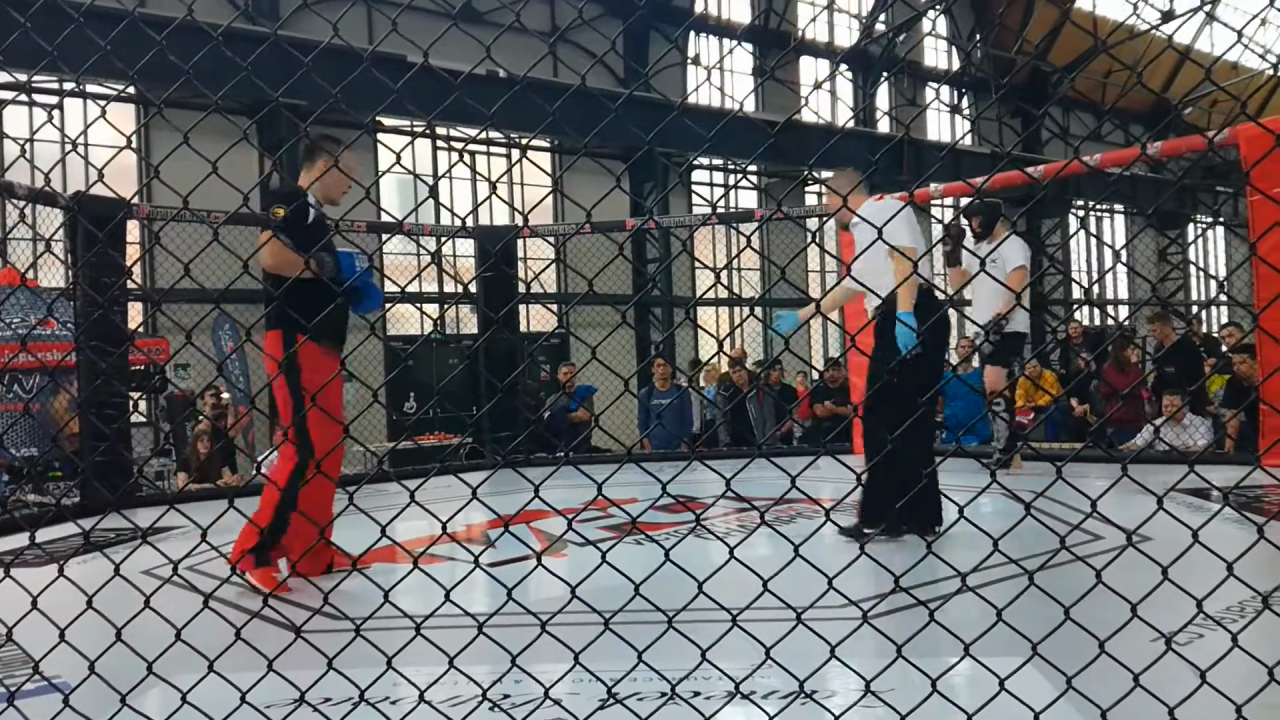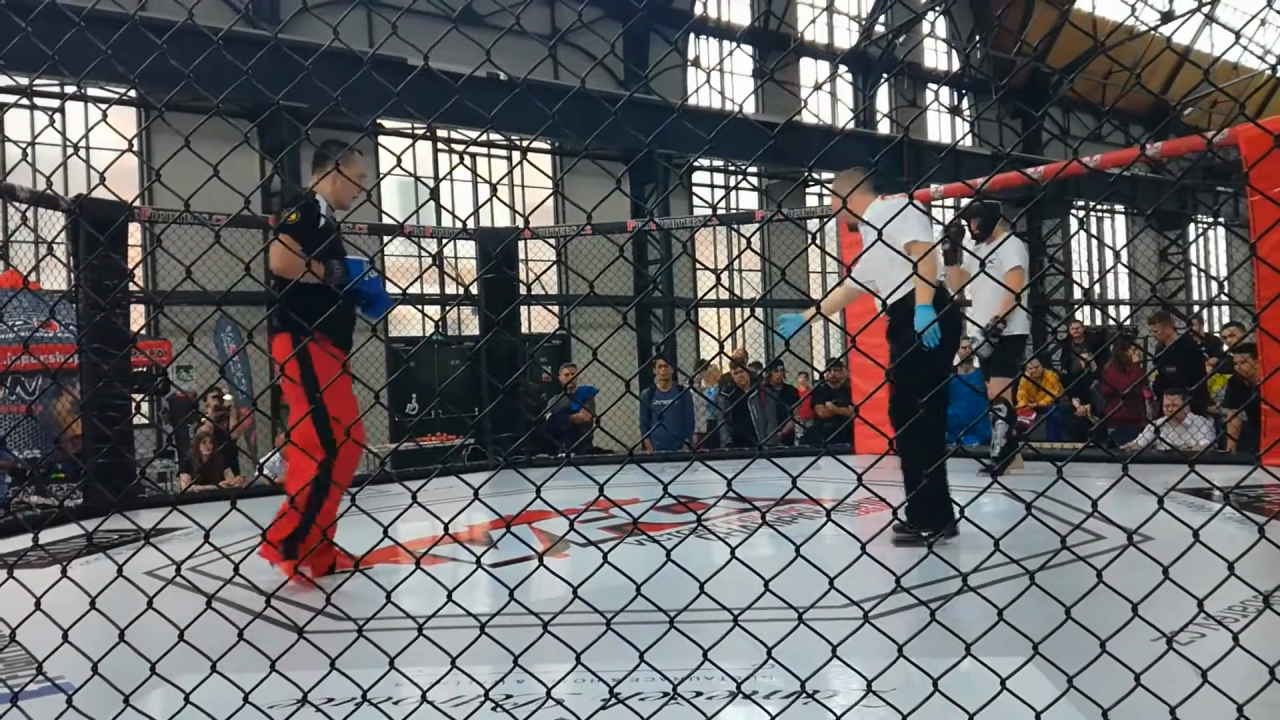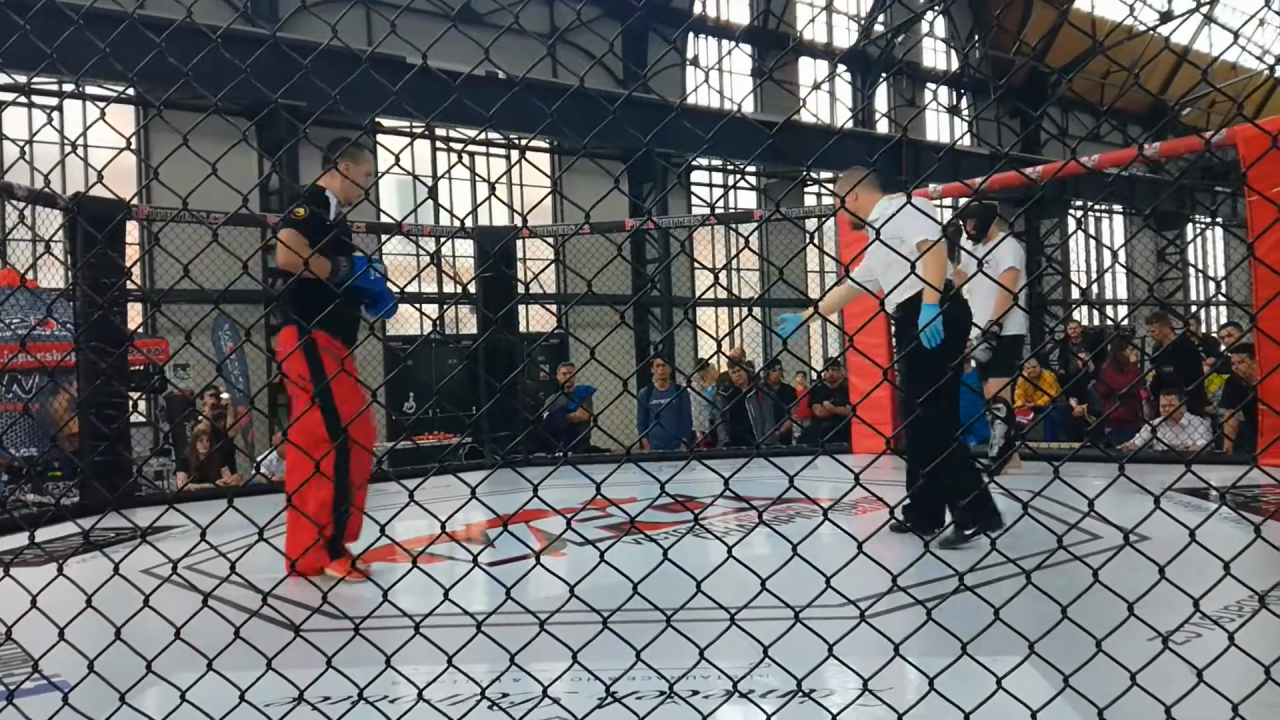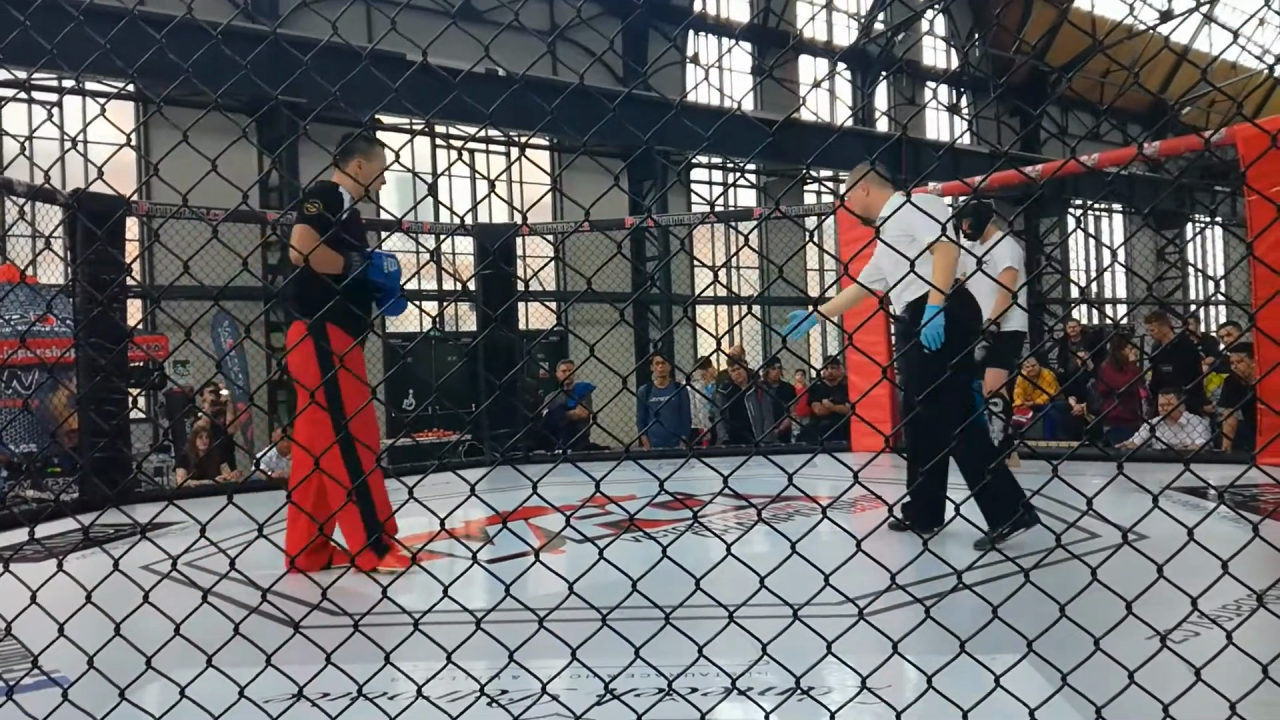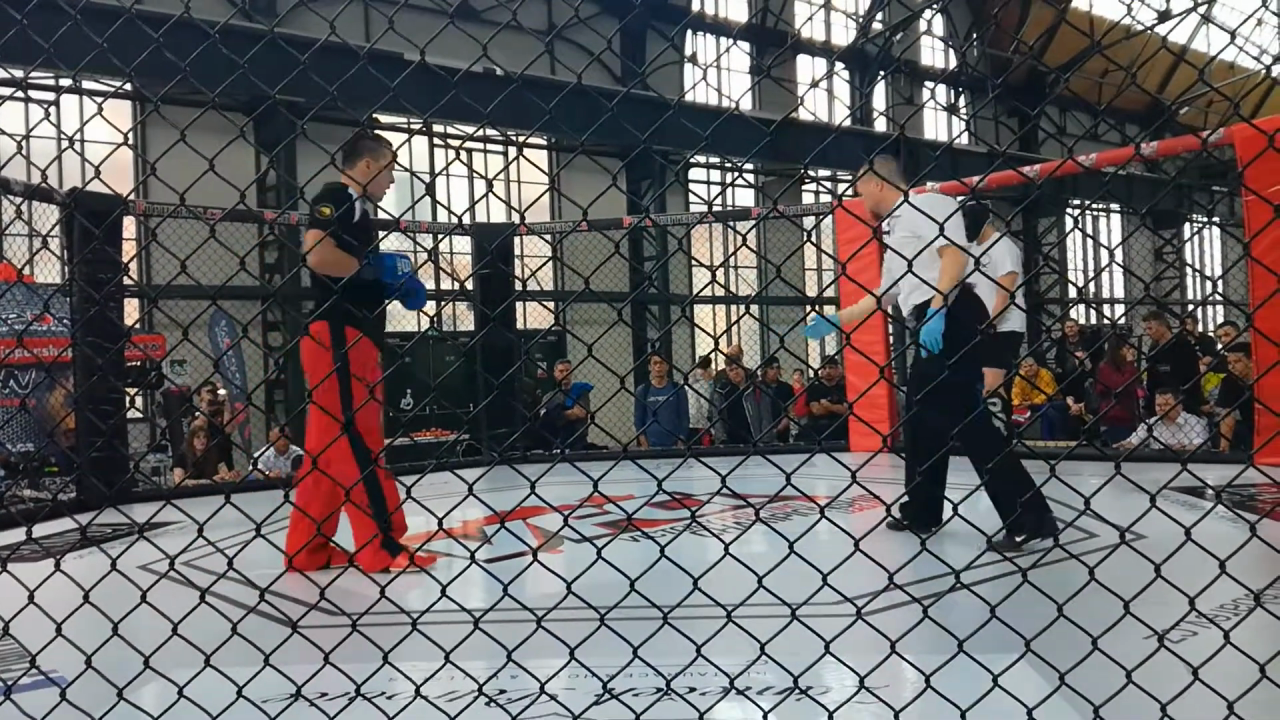
dt=0.1s
person 1, frame 1
left shoulder: (313, 214)
right shoulder: (289, 200)
right elbow: (270, 257)
left wrist: (354, 287)
right wrist: (331, 266)
left hip: (321, 344)
right hip: (295, 344)
left knee: (326, 450)
right knee: (307, 447)
left ankle: (313, 550)
right ankle: (257, 550)
person 1, frame 2
left shoulder: (325, 220)
right shoulder: (303, 206)
right elbow: (281, 262)
left wrist: (362, 293)
right wrist: (341, 272)
left hip: (326, 347)
right hip: (304, 345)
left knee: (318, 447)
right knee: (336, 444)
left ankle: (311, 547)
right ankle: (287, 539)
person 1, frame 3
left shoulder: (334, 217)
right shoulder: (313, 201)
right elbow: (287, 256)
left wrist: (368, 291)
right wrist: (346, 269)
left hip: (329, 342)
right hip: (309, 340)
left knee: (314, 446)
right knee: (347, 440)
left ankle: (310, 549)
right ankle: (329, 542)
person 1, frame 4
left shoulder: (346, 210)
right shoulder: (325, 195)
right elbow: (302, 249)
left wrist: (379, 281)
right wrist: (362, 265)
left hip: (337, 338)
right hip: (321, 336)
left knee: (319, 445)
right knee: (352, 439)
left ankle: (310, 546)
right ankle: (371, 544)
person 1, frame 5
left shoulder: (357, 210)
right shoulder: (335, 197)
right elbow: (318, 256)
left wrist: (395, 281)
right wrist: (375, 267)
left hip: (352, 338)
right hip: (338, 336)
left knee: (331, 444)
right knee: (359, 439)
left ankle: (309, 545)
right ankle: (382, 545)
person 2, frame 1
left shoulder: (884, 210)
right shoulder: (870, 224)
left elbow: (906, 257)
right elbow: (848, 288)
left wrist: (905, 315)
right wrist: (800, 316)
left hip: (910, 317)
right hip: (921, 319)
left knee: (881, 414)
right knee: (911, 419)
left ankle: (880, 513)
right ankle: (921, 515)
person 2, frame 2
left shoulder: (895, 209)
right shoulder: (873, 235)
left elbow: (924, 250)
right elbow: (846, 290)
left wrist: (924, 307)
right wrist: (803, 318)
left hip: (925, 316)
right hip: (911, 321)
left knee: (913, 416)
right knee: (920, 416)
left ankle: (931, 514)
right ankle: (926, 513)
person 2, frame 3
left shoulder: (903, 208)
right shoulder: (878, 239)
left elbow: (933, 250)
right elbow: (848, 288)
left wrist: (931, 306)
right wrist: (804, 317)
left hip: (932, 317)
right hip: (915, 323)
left knee: (927, 416)
right knee: (918, 417)
left ankle: (976, 512)
right ankle: (922, 513)
person 2, frame 4
left shoulder: (917, 207)
right shoulder: (884, 236)
left elbow: (943, 252)
right elbow: (858, 290)
left wrist: (934, 308)
right wrist: (813, 316)
left hip: (943, 319)
right hip: (919, 328)
left knee: (951, 417)
right knee: (922, 419)
left ankle: (1011, 511)
right ankle: (921, 512)
person 2, frame 5
left shoulder: (927, 206)
right shoulder: (893, 233)
left elbow: (952, 255)
right elbow: (881, 295)
left wrist: (938, 311)
right wrist: (834, 321)
left hip: (952, 323)
right hip: (931, 329)
left knee: (962, 419)
right knee: (923, 419)
left ankle: (1030, 518)
right ankle: (921, 510)
person 3, frame 1
left shoulder: (1013, 245)
right shoulder: (977, 250)
left elbow: (1016, 289)
right elbow: (957, 285)
left wrist: (997, 323)
right wrist: (951, 252)
left hip: (1008, 329)
right hip: (987, 331)
left knee: (994, 382)
right knee: (994, 389)
left ankle: (1003, 449)
right ankle: (1007, 450)
person 3, frame 2
left shoulder: (1010, 245)
right shoulder: (976, 250)
left elbow: (1013, 289)
right elbow: (957, 285)
left wrist: (996, 325)
right wrist: (951, 251)
left hip: (1009, 331)
right hip: (987, 332)
left knee: (999, 391)
right knee: (993, 394)
left ankle: (999, 456)
right ankle: (1010, 452)
person 3, frame 3
left shoulder: (1006, 245)
right shoulder: (973, 251)
left elbow: (1008, 291)
right elbow: (956, 285)
left wrist: (992, 328)
left hip: (1005, 332)
right hip: (982, 333)
left knee: (998, 390)
right knee: (991, 394)
left ankle: (998, 455)
right ankle: (1007, 451)
person 3, frame 4
left shoulder: (1005, 245)
right shoulder: (972, 249)
left elbow: (1006, 289)
left wrist: (991, 326)
left hip: (1006, 338)
right hip: (984, 329)
left knee: (994, 386)
right knee: (990, 389)
left ankle: (999, 449)
right ankle: (1006, 448)
person 3, frame 5
left shoulder: (1003, 246)
right shoulder: (974, 250)
left elbow: (1006, 294)
left wrist: (987, 327)
left hip: (1003, 329)
left knee: (991, 386)
